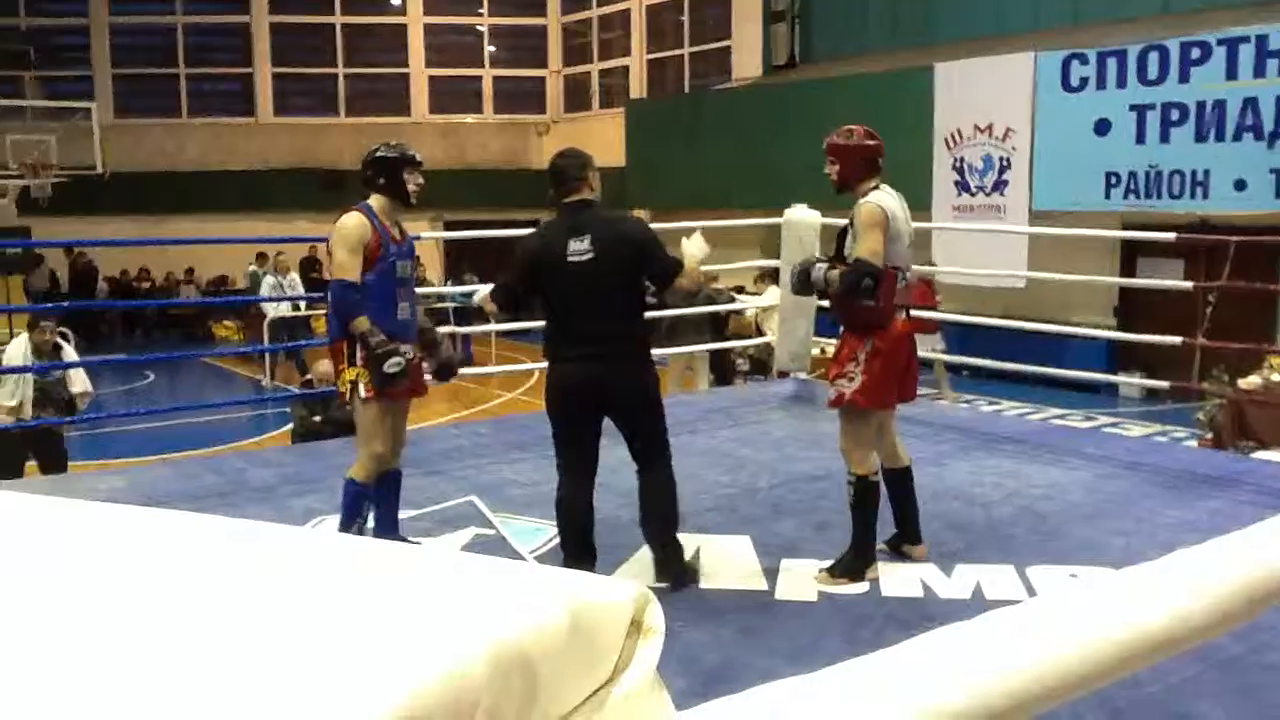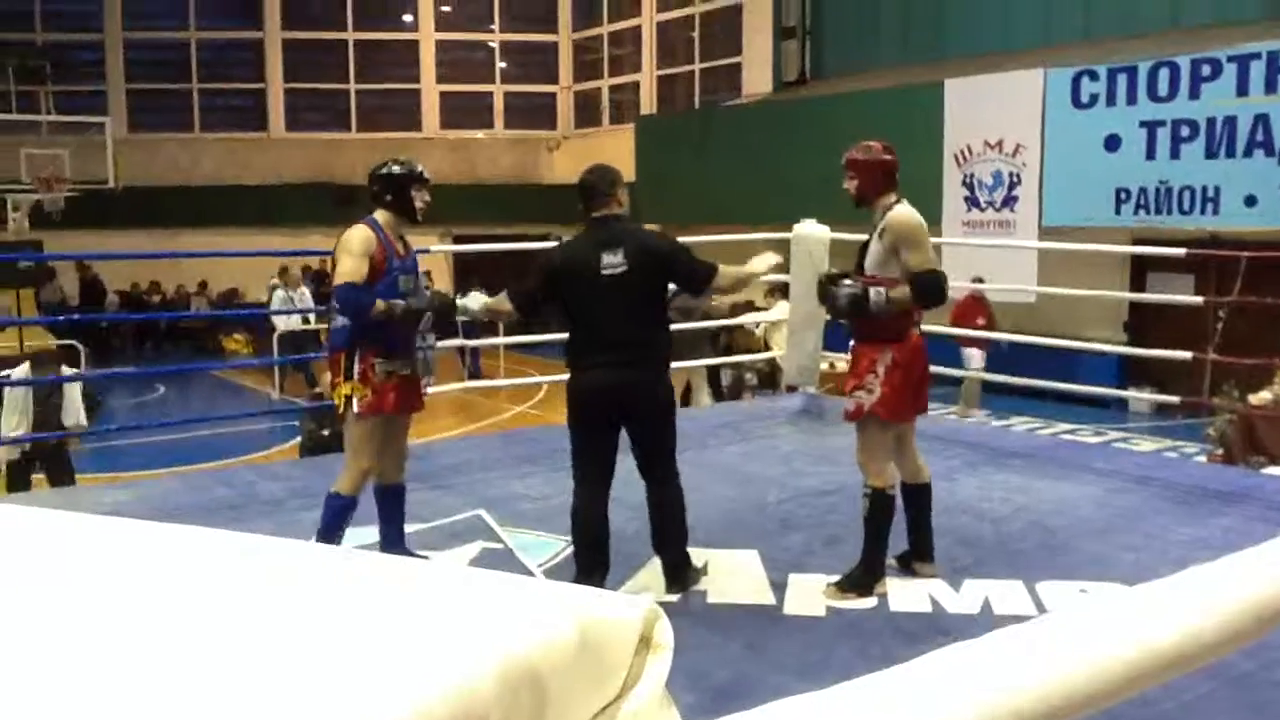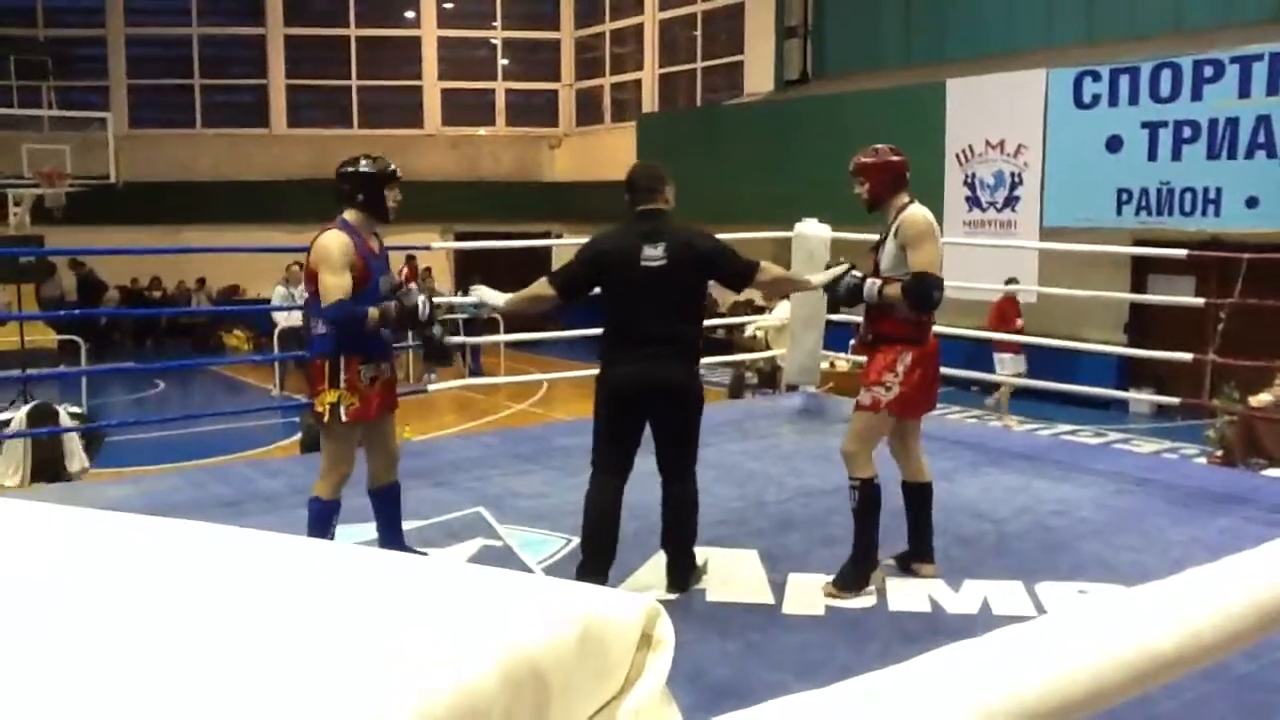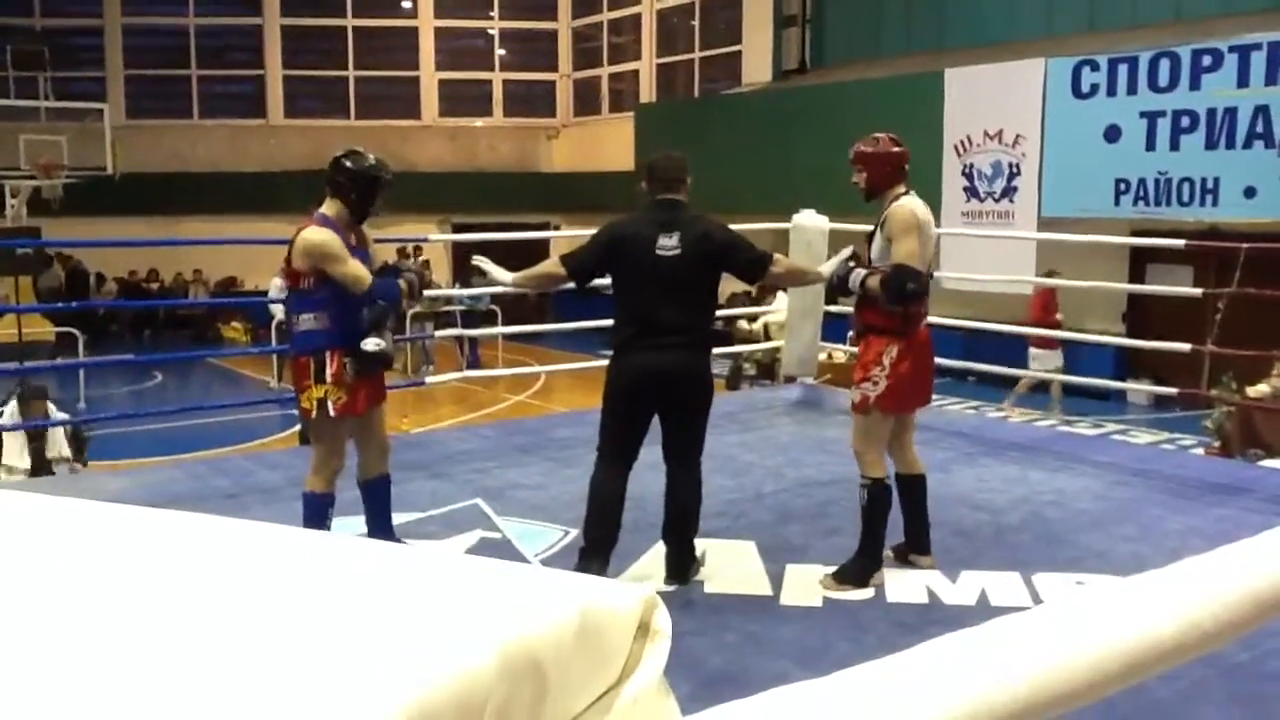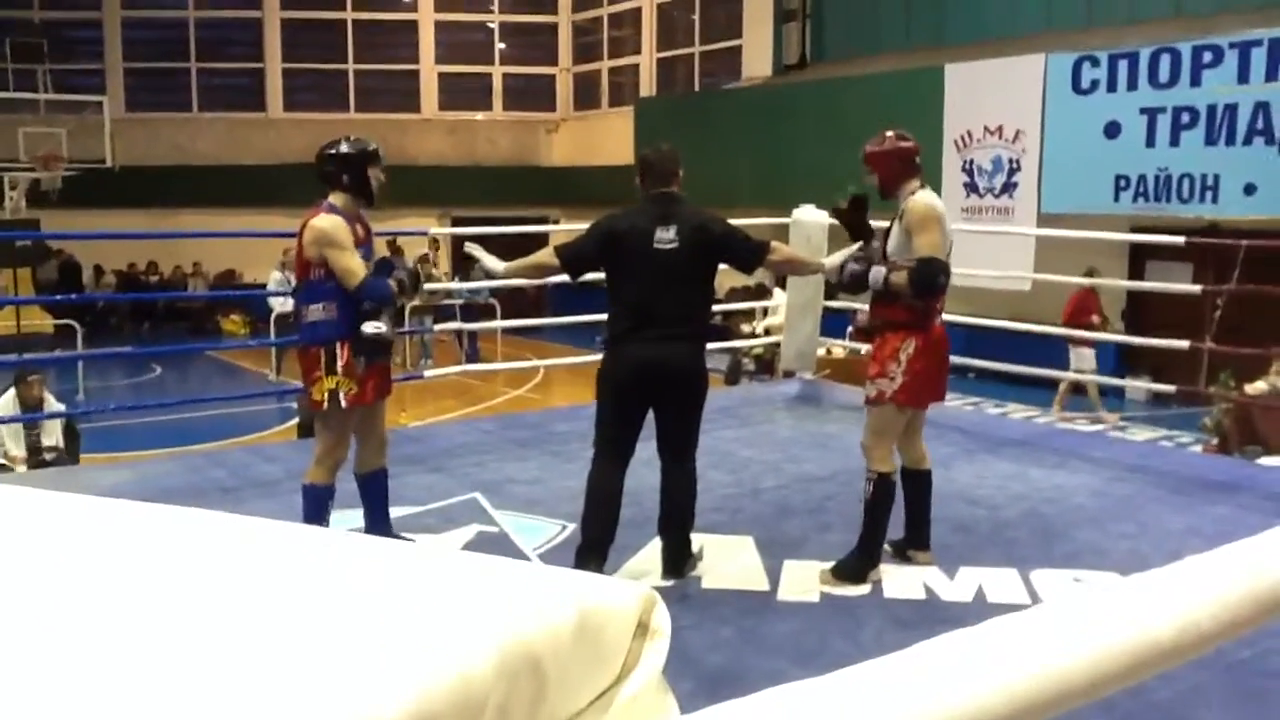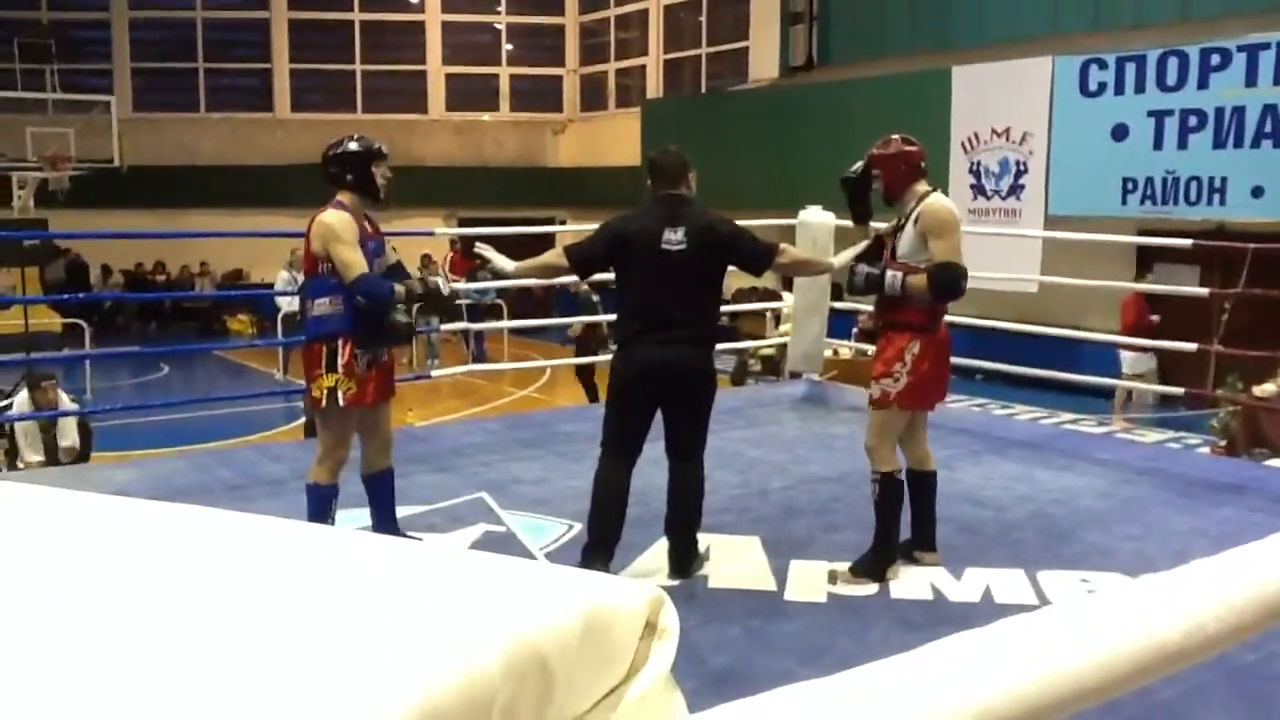
dt=0.4s
person 1, frame 1
left shoulder: (870, 207)
right shoulder: (892, 200)
left elbow: (862, 279)
left wrist: (817, 275)
right wrist: (835, 270)
left hip: (871, 338)
right hip: (892, 330)
left knee: (856, 447)
right knee: (884, 438)
left ankle: (861, 557)
right ankle: (910, 538)
person 1, frame 2
left shoulder: (899, 220)
right shoulder: (892, 220)
left elbow: (932, 289)
left wrist: (868, 299)
right wrist: (848, 288)
left hip: (888, 352)
right hip: (896, 348)
left knee: (873, 461)
right knee: (903, 452)
left ankle: (871, 571)
right ankle: (920, 554)
person 1, frame 3
left shoulder: (915, 220)
right shoulder: (898, 222)
left elbow: (926, 293)
left wrist: (866, 289)
right wrist: (859, 283)
left hip: (904, 354)
right hip: (895, 350)
left knee: (855, 449)
right knee: (907, 451)
left ankle: (863, 565)
right ankle: (921, 554)
person 1, frame 4
left shoulder: (902, 212)
right shoulder: (906, 210)
left elbow: (903, 286)
left wrist: (855, 278)
right wrist: (855, 267)
left hip: (891, 345)
right hip: (901, 342)
left knee: (867, 450)
right knee: (900, 445)
left ankle: (867, 563)
right ankle: (918, 545)
person 1, frame 5
left shoulder: (920, 206)
right shoulder: (912, 208)
left elbow: (931, 279)
left wrist: (871, 275)
right wrist: (861, 236)
left hip: (908, 341)
right hip: (909, 338)
left knee: (877, 445)
right knee: (909, 441)
left ankle: (865, 558)
right ankle: (916, 541)
person 1, frame 6
left shoulder: (935, 210)
right shoulder: (907, 214)
left elbow: (951, 283)
right elbow: (871, 262)
left wrist: (885, 281)
right wrist: (859, 211)
left hip: (914, 343)
right hip: (902, 339)
left knee: (879, 444)
right knee: (912, 441)
left ankle: (883, 556)
right ankle: (923, 542)
person 2, frame 1
left shoulder: (537, 243)
right shoulder: (628, 230)
left elbow: (500, 305)
right elbow: (682, 282)
left wrist: (482, 296)
right wrist: (694, 254)
left hip: (568, 375)
right hip: (628, 369)
left knee: (575, 474)
right knee: (654, 462)
left ankle: (578, 569)
right ankle: (670, 560)
person 2, frame 2
left shoulder: (564, 256)
right shoulder: (654, 244)
left elbow: (514, 307)
right elbow: (717, 282)
left wrist: (480, 304)
right wrist: (752, 270)
left hip: (590, 384)
right hip: (648, 381)
left knee: (591, 484)
right knee: (662, 478)
left ankle: (590, 581)
right ankle: (678, 571)
person 2, frame 3
left shoulder: (606, 245)
right shoulder: (695, 242)
left elbow: (551, 290)
right elbow: (760, 277)
left wrist: (505, 301)
right wrist: (809, 282)
left hip: (620, 376)
right hip: (678, 376)
left knee: (607, 476)
right knee: (679, 475)
left ankle: (592, 575)
right ankle: (680, 570)
person 2, frame 4
left shoulder: (622, 231)
right shoulder: (710, 233)
left elbow: (560, 270)
right elbow: (774, 269)
left wrist: (511, 279)
right wrist: (820, 274)
left hip: (632, 365)
right hip: (689, 367)
left knee: (612, 464)
right knee: (683, 465)
left ankle: (592, 563)
right ankle: (680, 562)
person 2, frame 5
left shoulder: (617, 225)
right shoulder: (706, 226)
left elbow: (555, 259)
right elbow: (772, 256)
left wrist: (503, 268)
right wrist: (823, 265)
left hip: (627, 359)
right hip: (685, 360)
left knee: (609, 458)
right knee: (679, 459)
left ankle: (590, 559)
right ankle: (677, 557)
person 2, frame 6
left shoulder: (626, 227)
right shoulder: (714, 228)
left elbow: (565, 260)
right elbow: (780, 258)
left wrist: (514, 268)
right wrist: (831, 265)
left hip: (636, 360)
right hip: (693, 362)
left knee: (616, 458)
right knee: (686, 460)
left ankle: (596, 557)
right ankle: (683, 557)
person 3, frame 1
left shoulder: (400, 230)
right shoulder: (355, 224)
right elbow: (346, 298)
left wrist: (432, 342)
right wrist: (379, 347)
left hip: (399, 351)
right hip: (365, 354)
left knee: (393, 449)
right knee: (374, 452)
left ankle: (387, 535)
person 3, frame 2
left shoulder: (403, 244)
right shoulder: (361, 237)
right elbow: (347, 298)
left wrist: (433, 305)
right wrist: (404, 311)
left hip: (398, 364)
right hip: (362, 364)
left knee: (394, 461)
right knee: (360, 466)
left ankle: (393, 548)
person 3, frame 3
left shoulder: (374, 240)
right shoulder: (335, 243)
left elbow: (385, 298)
right elbow: (338, 313)
left wrist: (414, 310)
right wrist: (394, 313)
left hip: (374, 366)
right hip: (341, 369)
left knee: (386, 458)
right knee: (336, 470)
left ankle: (393, 545)
person 3, frame 4
left shoulder: (355, 233)
right shoulder: (316, 239)
left elbow: (377, 291)
right elbow: (373, 291)
left wrist: (380, 334)
right wrist: (408, 283)
left hip: (357, 357)
right hip: (325, 364)
left knee: (376, 448)
right knee: (329, 462)
left ankle: (382, 538)
person 3, frame 5
left shoulder: (359, 223)
right shoulder: (326, 225)
left elbow: (374, 284)
right elbow: (364, 290)
left wrist: (380, 321)
right wrist: (402, 283)
left hip: (363, 348)
right hip: (332, 353)
left knee: (374, 442)
right knee: (331, 452)
left ankle: (379, 532)
person 3, frame 6
left shoulder: (368, 224)
right shoulder: (333, 221)
left elbow: (393, 278)
right elbow: (364, 288)
left wrist: (399, 308)
right wrist: (412, 292)
left hip: (370, 348)
right hip: (336, 352)
left knee: (379, 442)
right knee: (333, 452)
left ankle: (386, 531)
